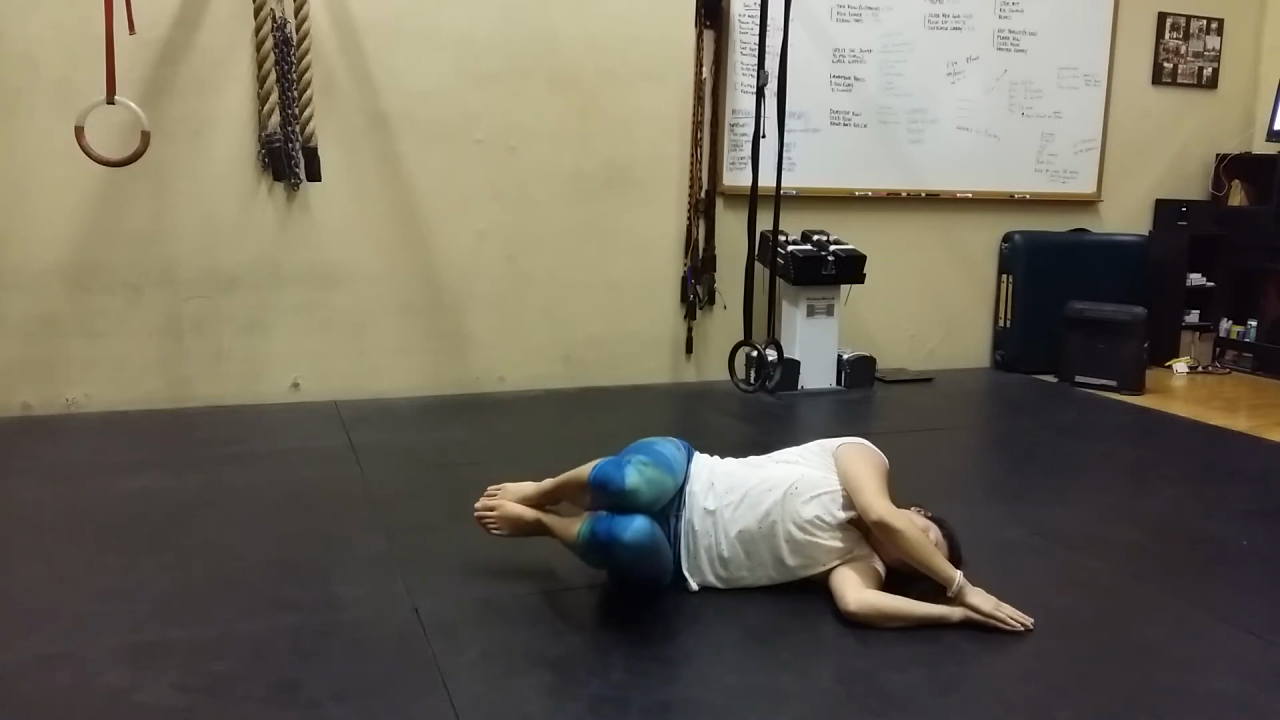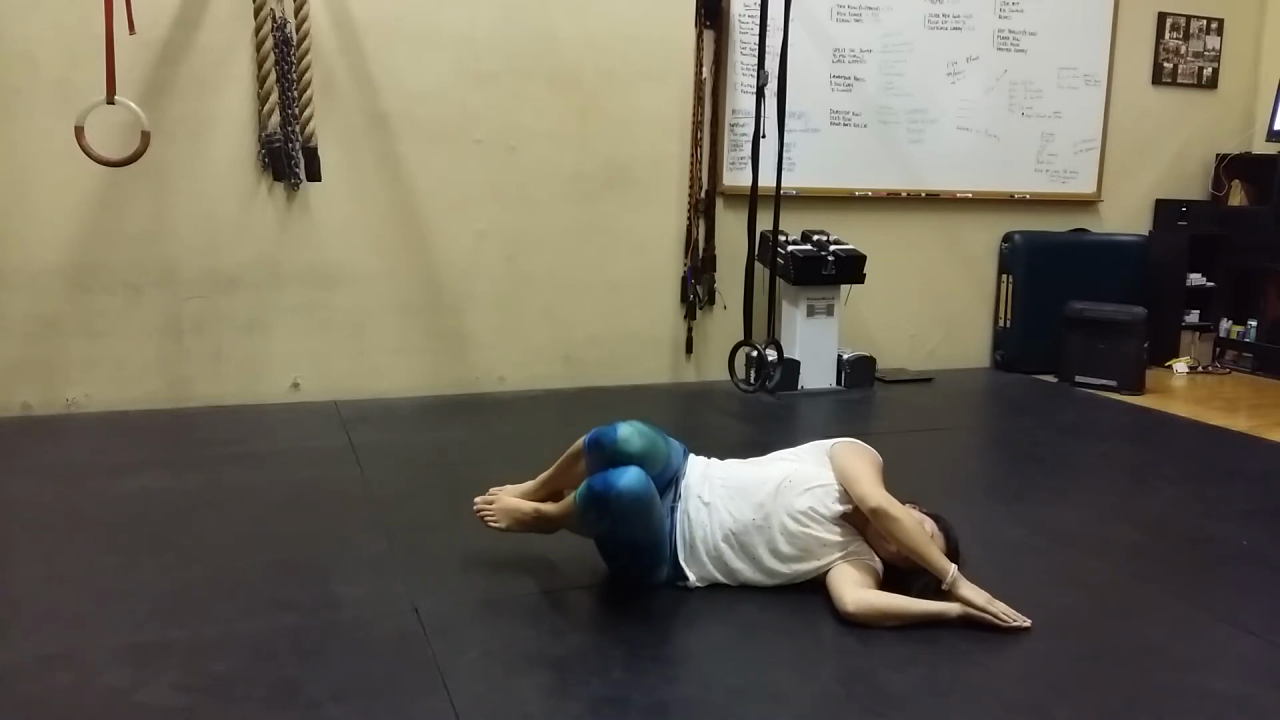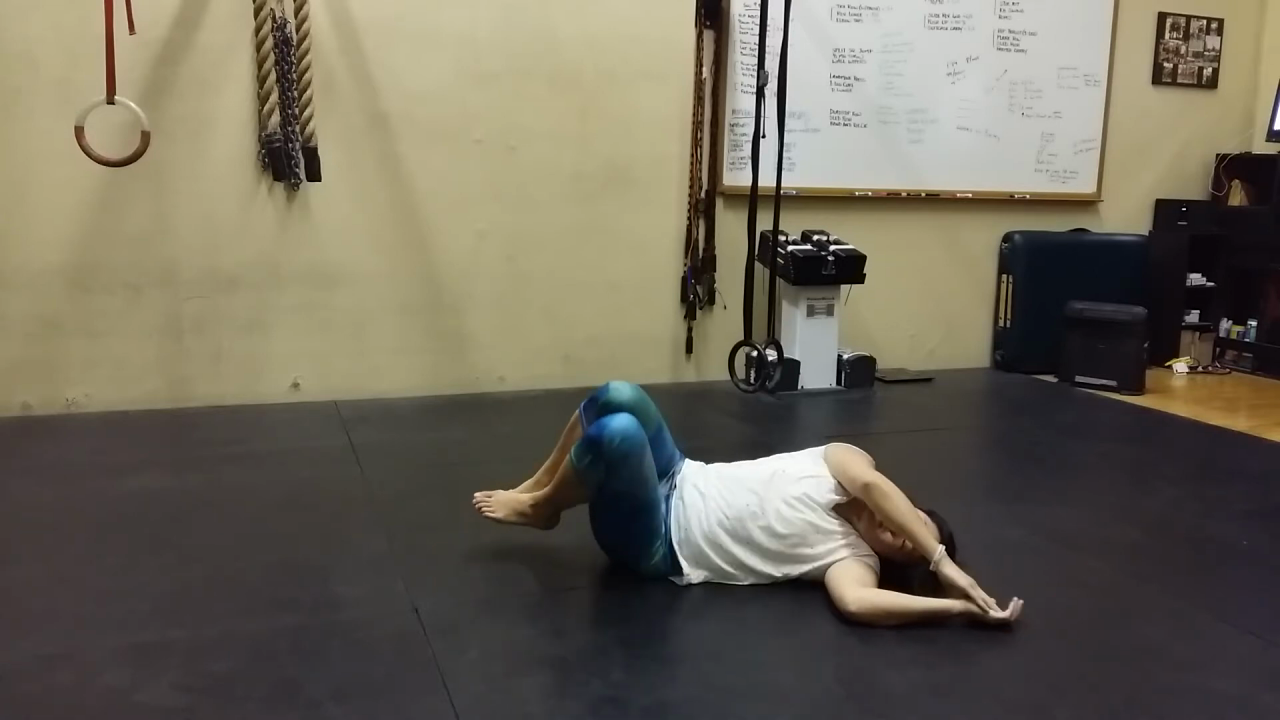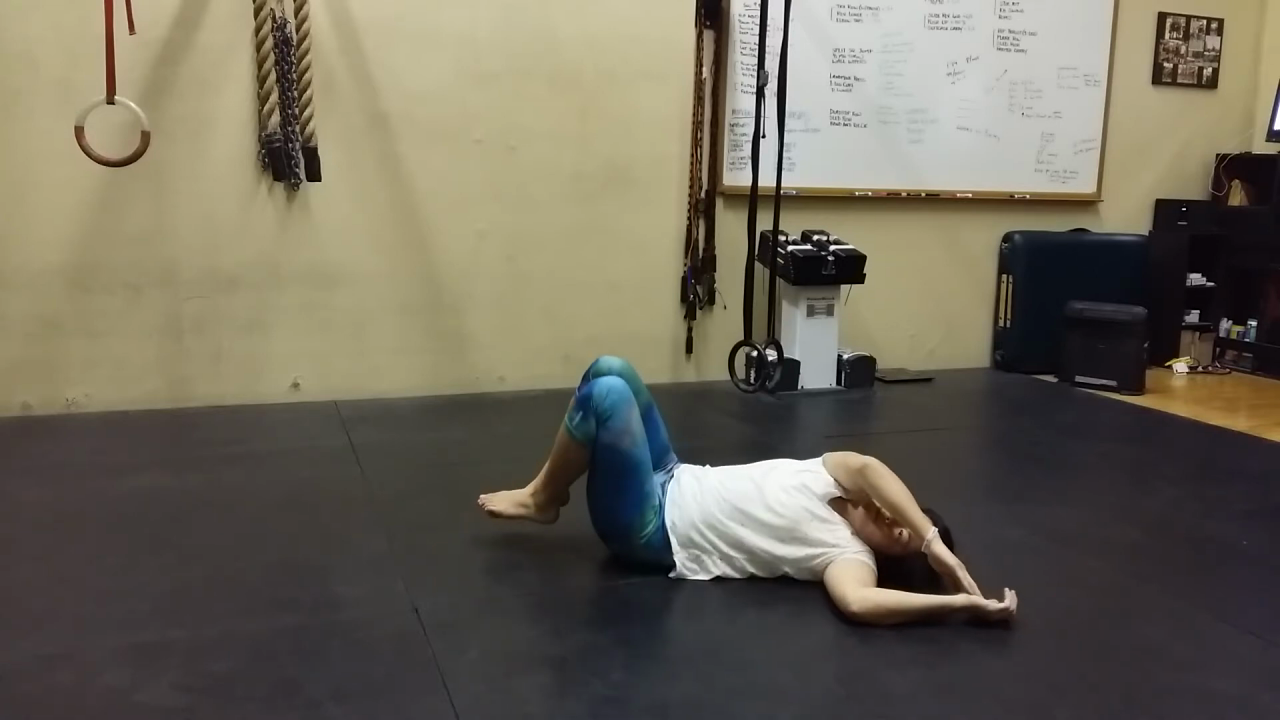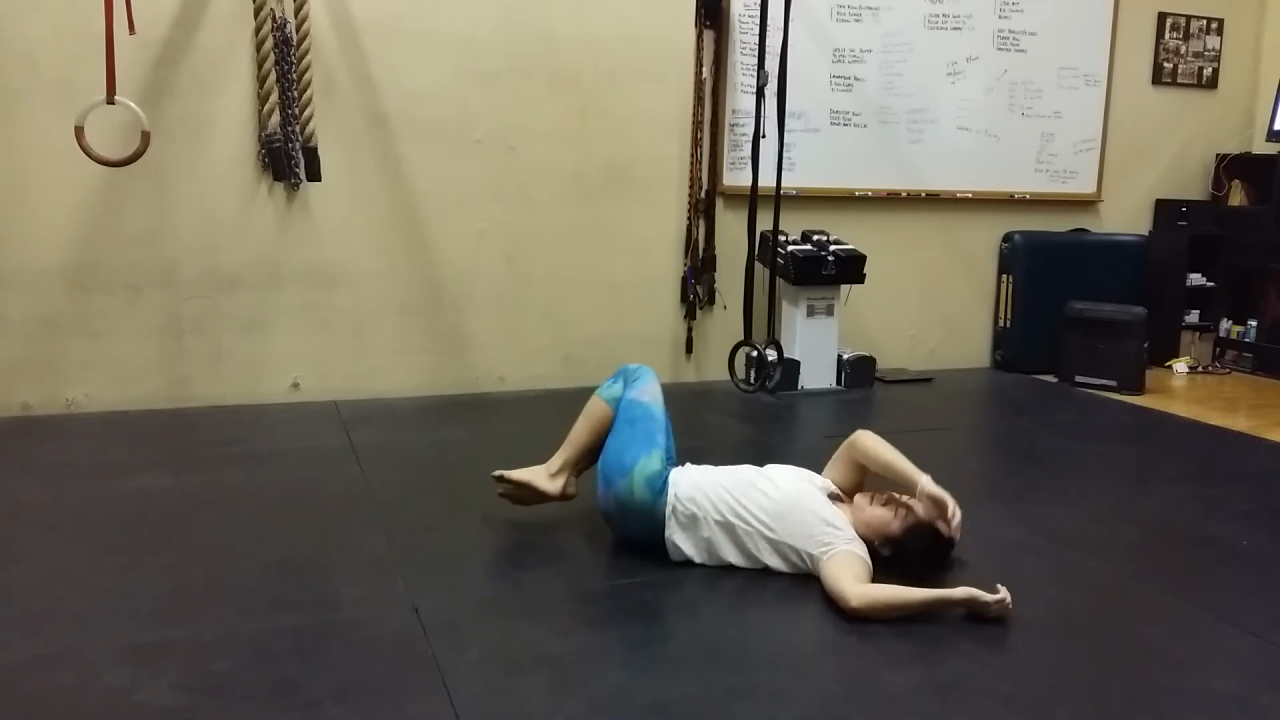
dt=0.5s
person 1, frame 1
left shoulder: (859, 561)
right shoulder: (862, 455)
left elbow: (858, 604)
right elbow: (882, 515)
left wrist: (957, 613)
right wrist: (962, 586)
left hip: (674, 564)
right hip: (681, 480)
left knee: (633, 537)
right knee: (639, 482)
left ankle: (542, 522)
right ankle: (539, 495)
person 1, frame 2
left shoulder: (858, 559)
right shoulder: (855, 456)
left elbow: (854, 604)
right elbow: (878, 503)
left wrist: (957, 608)
right wrist: (956, 580)
left hip: (664, 560)
right hip: (679, 481)
left knee: (626, 490)
right knee: (629, 441)
left ankle: (542, 517)
right ankle: (539, 494)
person 1, frame 3
left shoulder: (854, 557)
right shoulder: (843, 466)
left elbow: (858, 604)
right elbow: (872, 482)
left wrist: (959, 605)
right wrist: (944, 559)
left hip: (659, 547)
right hip: (678, 485)
left knee: (619, 434)
right knee: (618, 398)
left ankle: (539, 509)
right ankle: (539, 487)
person 1, frame 4
left shoulder: (851, 553)
right shoulder: (832, 480)
left elbow: (859, 603)
right elbow: (869, 468)
left wrist: (960, 601)
right wrist: (933, 539)
left hip: (653, 531)
right hip: (673, 483)
left knee: (607, 395)
right knee: (610, 372)
left ankle: (542, 500)
right ankle: (544, 489)
person 1, frame 5
left shoulder: (845, 548)
right shoulder: (834, 495)
left elbow: (855, 597)
right elbow: (859, 442)
left wrist: (955, 596)
right wrist: (922, 481)
left hip: (648, 504)
right hip: (670, 489)
left knee: (635, 378)
right knee: (637, 377)
left ankle: (554, 474)
right ankle: (560, 475)
